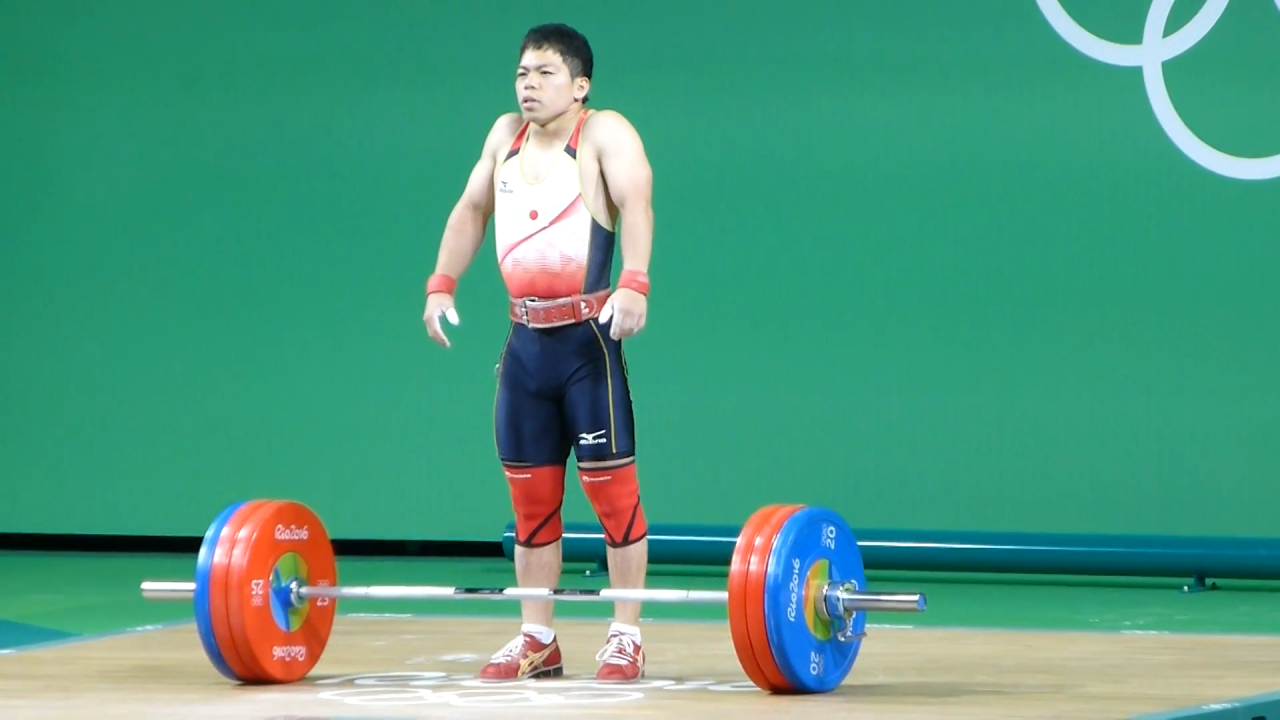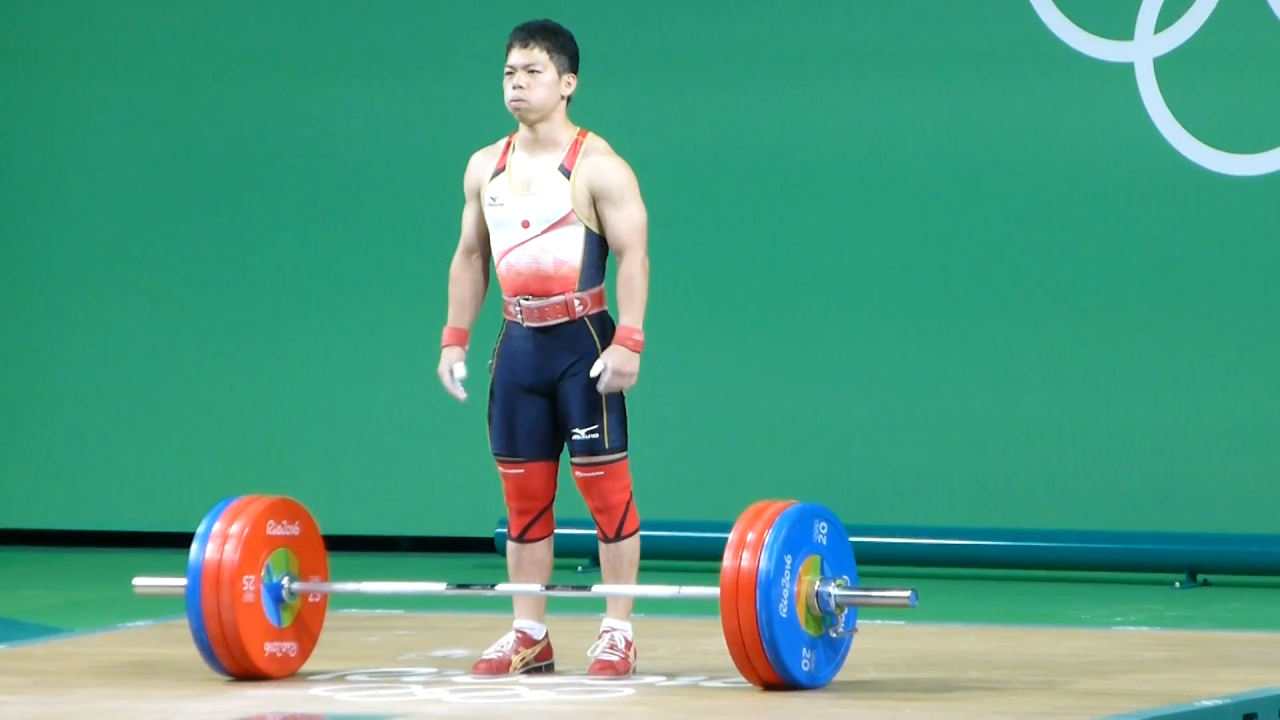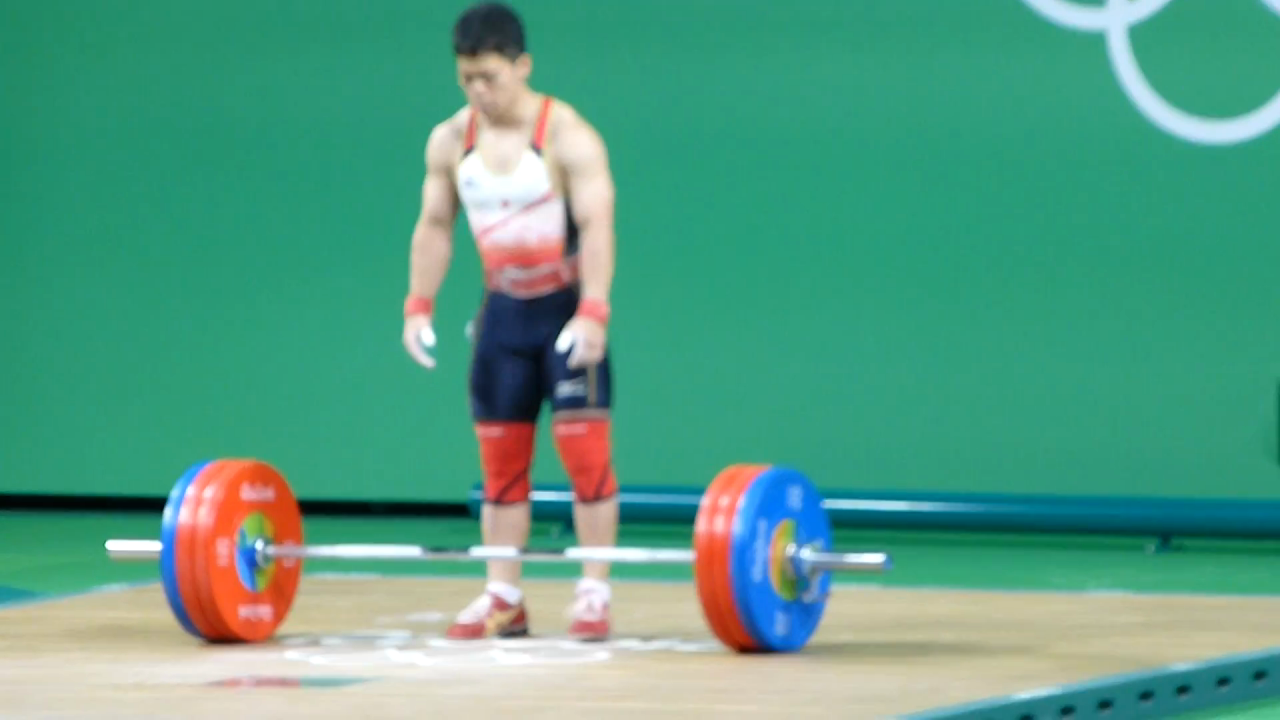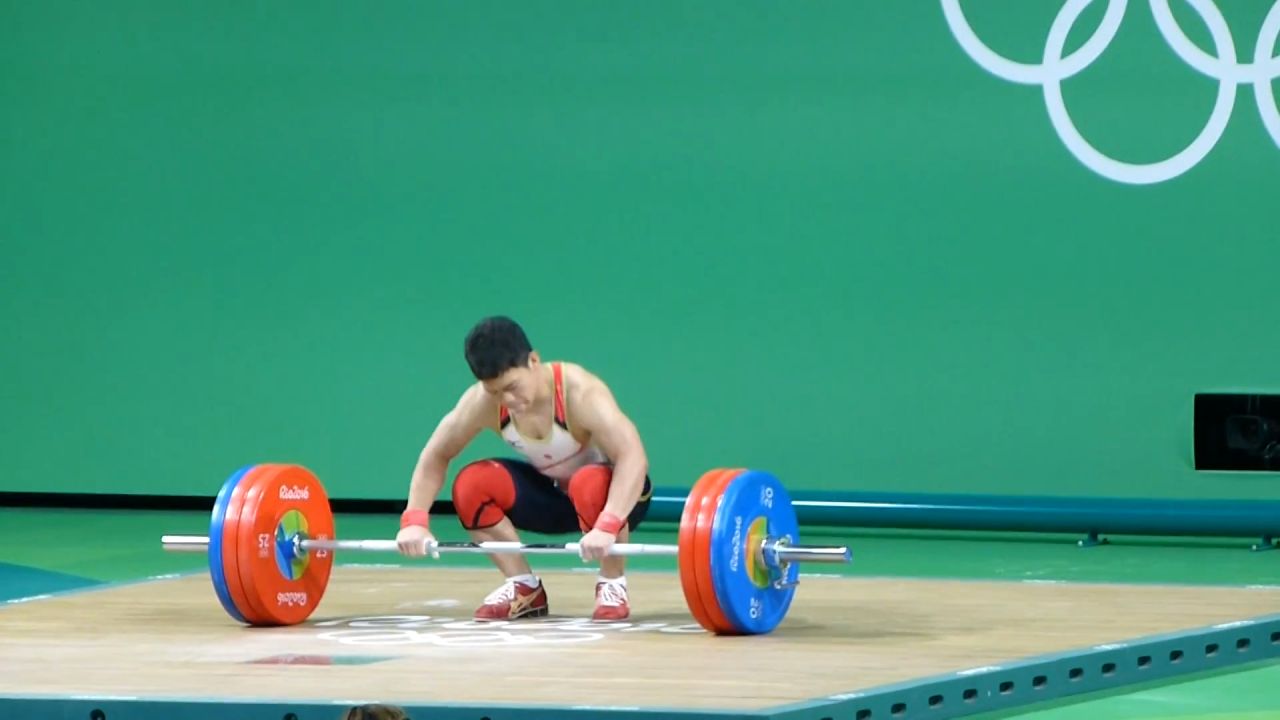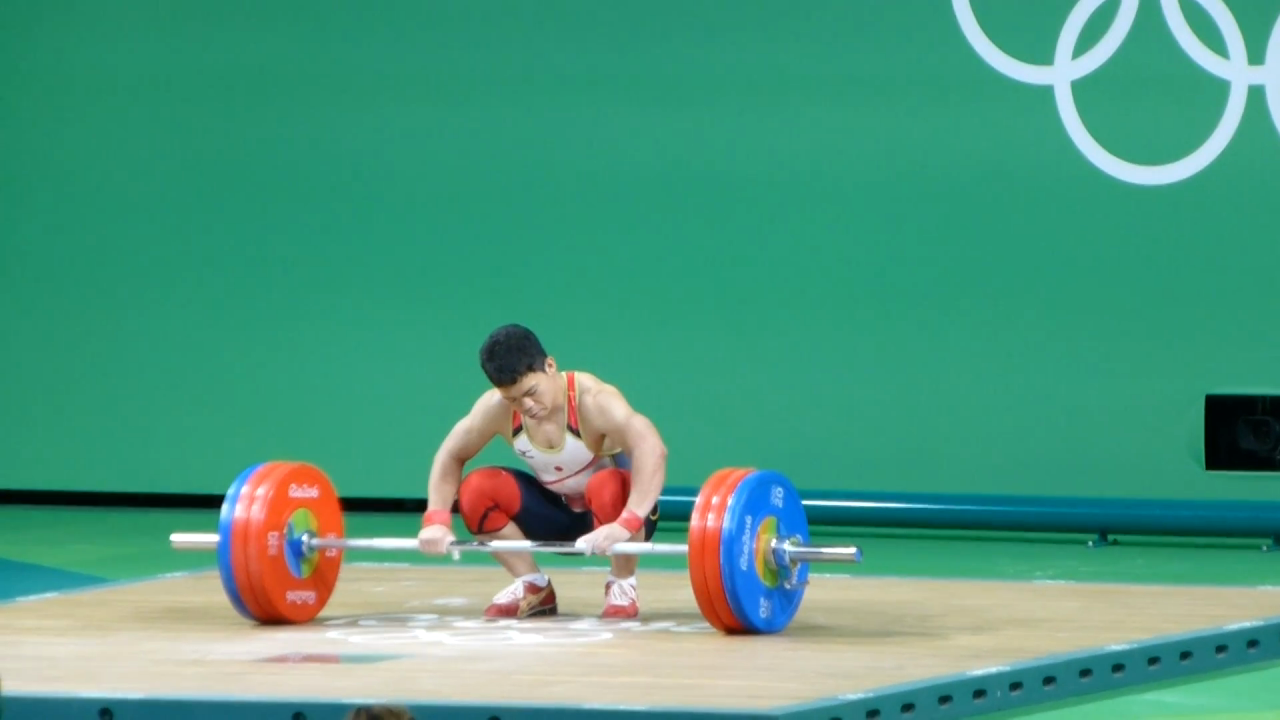
dt=0.7s
person 1, frame 1
left shoulder: (606, 134)
right shoulder: (507, 134)
left elbow: (637, 206)
right elbow: (471, 208)
left wrist: (634, 283)
right wrist: (441, 284)
left hip: (587, 340)
right hip: (524, 341)
left knee: (612, 488)
right knee: (531, 497)
left ankle: (626, 636)
right ankle: (537, 638)
person 1, frame 2
left shoulder: (598, 165)
right shoulder: (484, 166)
left elbow: (631, 256)
right elbow: (469, 257)
left wrist: (626, 341)
right wrist: (454, 339)
left hip: (581, 339)
right hip: (517, 343)
left knee: (604, 486)
right knee: (524, 493)
left ankle: (618, 631)
right ankle: (529, 633)
person 1, frame 3
left shoulder: (568, 135)
right shoulder: (449, 140)
left elbow: (597, 228)
right elbow: (434, 226)
left wrist: (593, 312)
right wrist: (418, 307)
left hip: (564, 307)
right hip: (501, 310)
left knee: (584, 448)
right knee: (501, 458)
left ankle: (594, 592)
right ankle: (503, 598)
person 1, frame 4
left shoulder: (580, 392)
right shoulder: (479, 402)
left elbow: (634, 458)
right elbow: (434, 456)
left wrist: (606, 525)
right wrist: (414, 520)
left hip: (604, 490)
right hip: (550, 490)
left knee: (590, 485)
right knee: (471, 485)
left ankle: (613, 584)
right ankle: (525, 587)
person 1, frame 5
left shoulder: (592, 399)
right shoulder: (496, 408)
left elbow: (652, 449)
right elbow: (450, 456)
left wrist: (626, 523)
right wrist: (436, 520)
left hip: (610, 513)
right hip: (558, 515)
left knee: (609, 486)
right knee: (476, 489)
left ankle: (622, 584)
right ankle: (534, 586)
